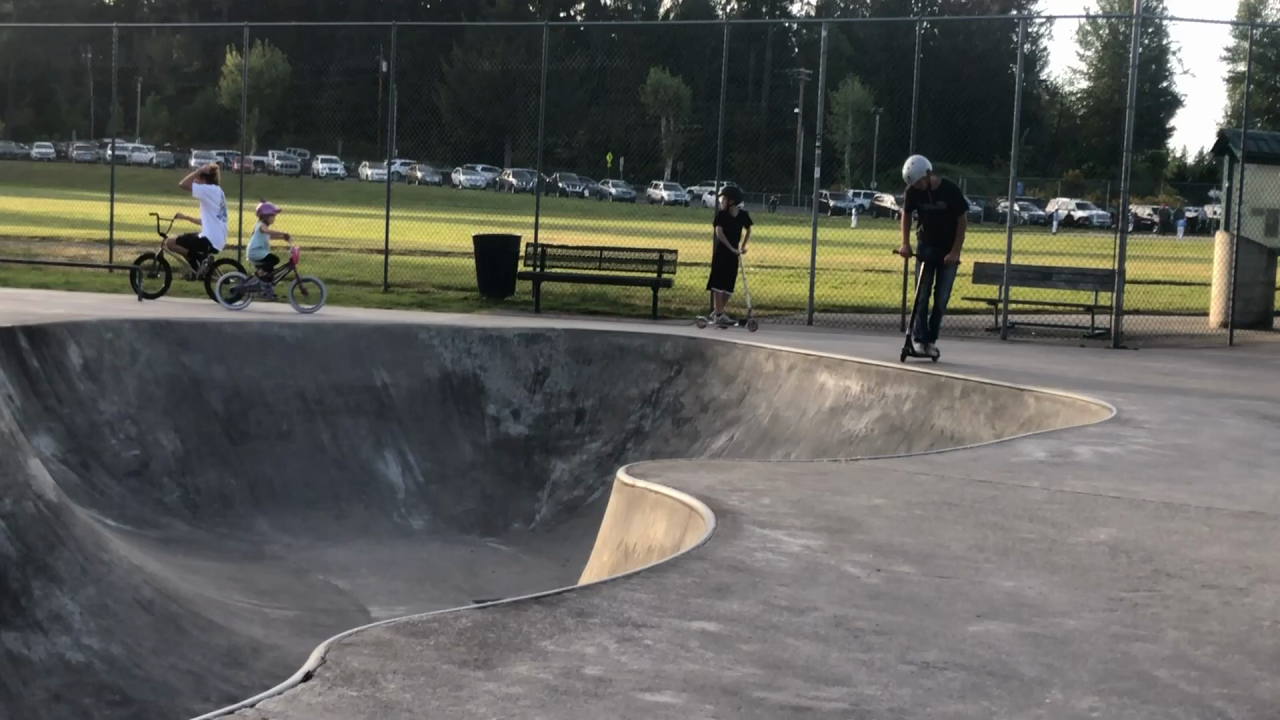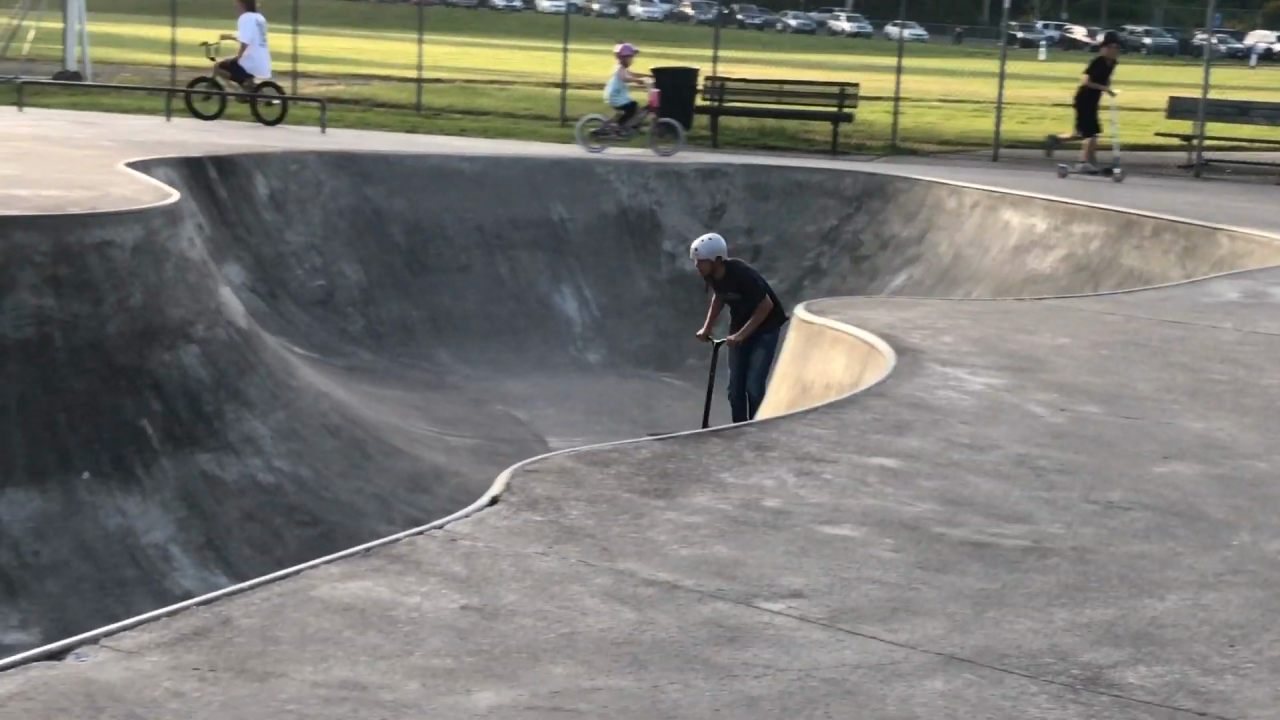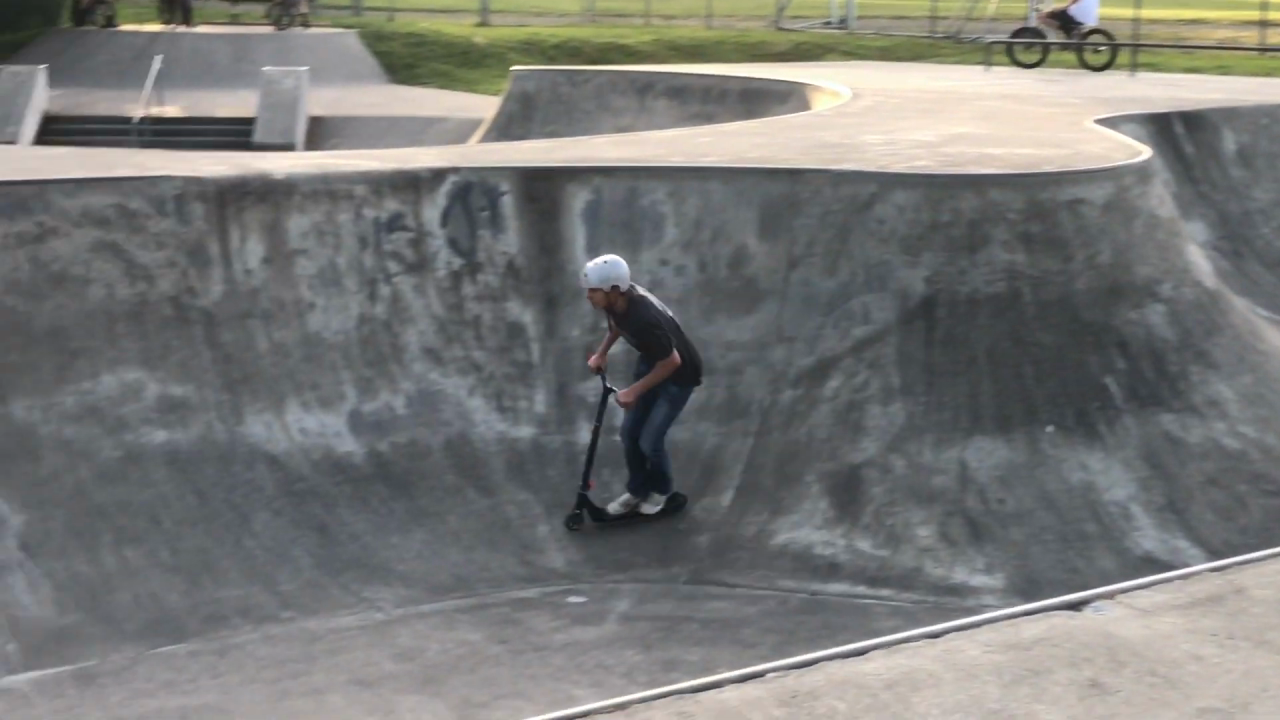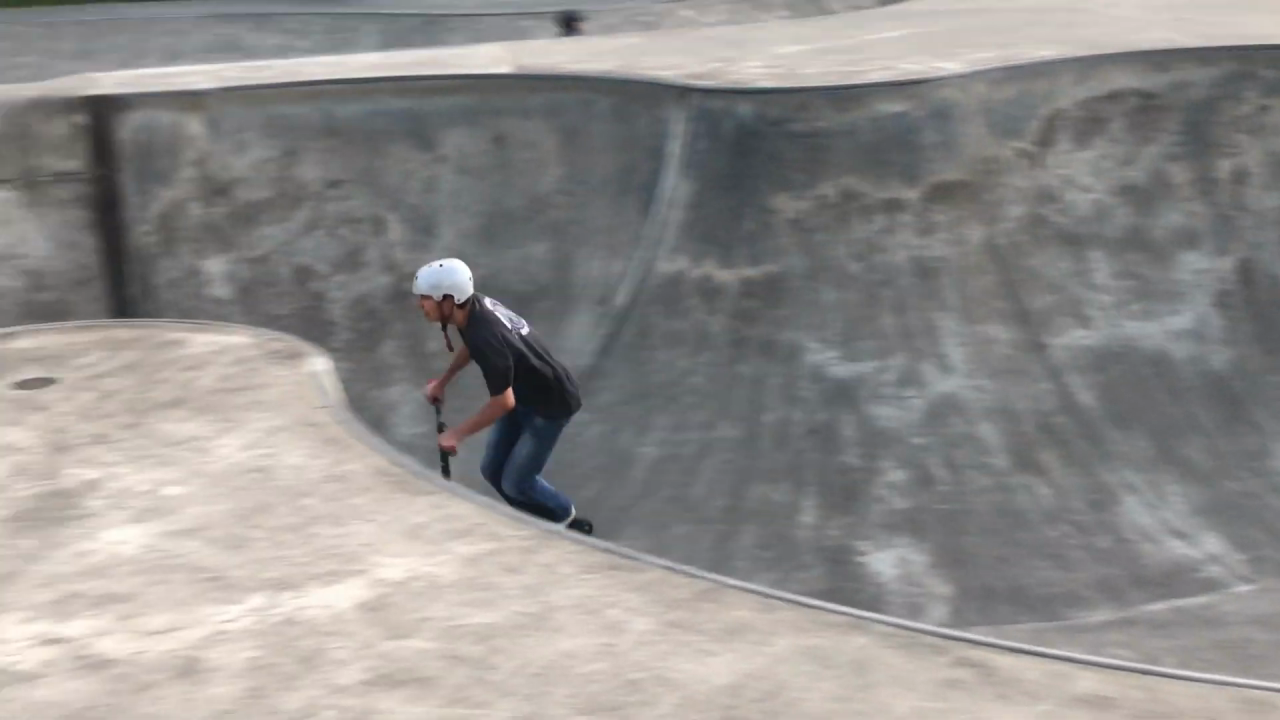
dt=1s
person 1, frame 1
left shoulder: (951, 190)
right shoulder: (913, 191)
left elbow: (962, 222)
right elbow: (906, 215)
left wrist: (955, 252)
right wrist: (905, 243)
left hip: (949, 250)
right hip: (926, 247)
left knee: (941, 298)
right knee: (922, 295)
left ankle: (931, 339)
right ankle: (919, 338)
person 1, frame 2
left shoulder: (742, 274)
right shoulder: (711, 275)
left elbow: (767, 305)
left wrist: (742, 334)
right wrist: (707, 326)
left hip: (765, 327)
right hip: (741, 325)
left knee: (754, 388)
right knee: (735, 390)
person 1, frame 3
left shoulder: (644, 320)
right shoulder: (620, 300)
left elbow: (672, 362)
left wrist: (634, 391)
right wrist: (601, 353)
left hip: (677, 375)
right hip: (651, 362)
left knee: (649, 441)
right knee: (629, 432)
left ankle: (659, 490)
right ankle: (636, 490)
person 1, frame 4
right shoulder: (474, 305)
left elbow: (504, 402)
left wrist: (457, 433)
right wrist: (442, 381)
left knee: (515, 483)
right knee: (491, 470)
left ankle: (561, 514)
